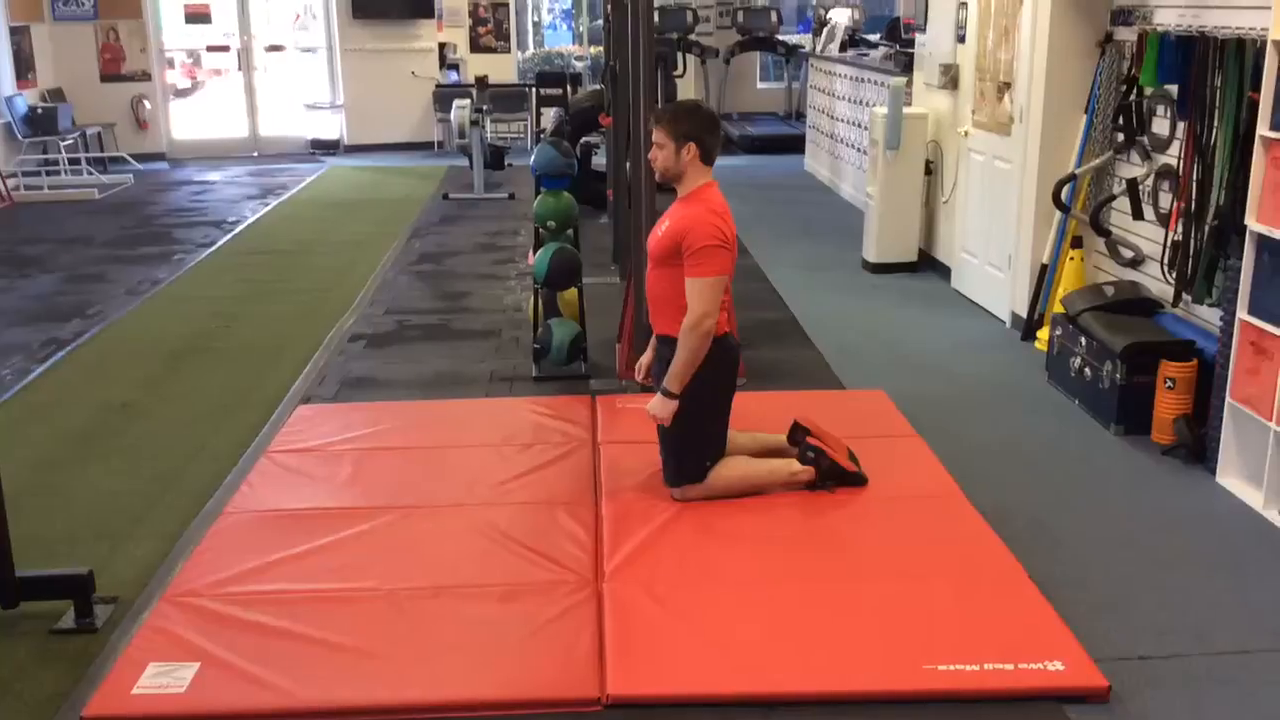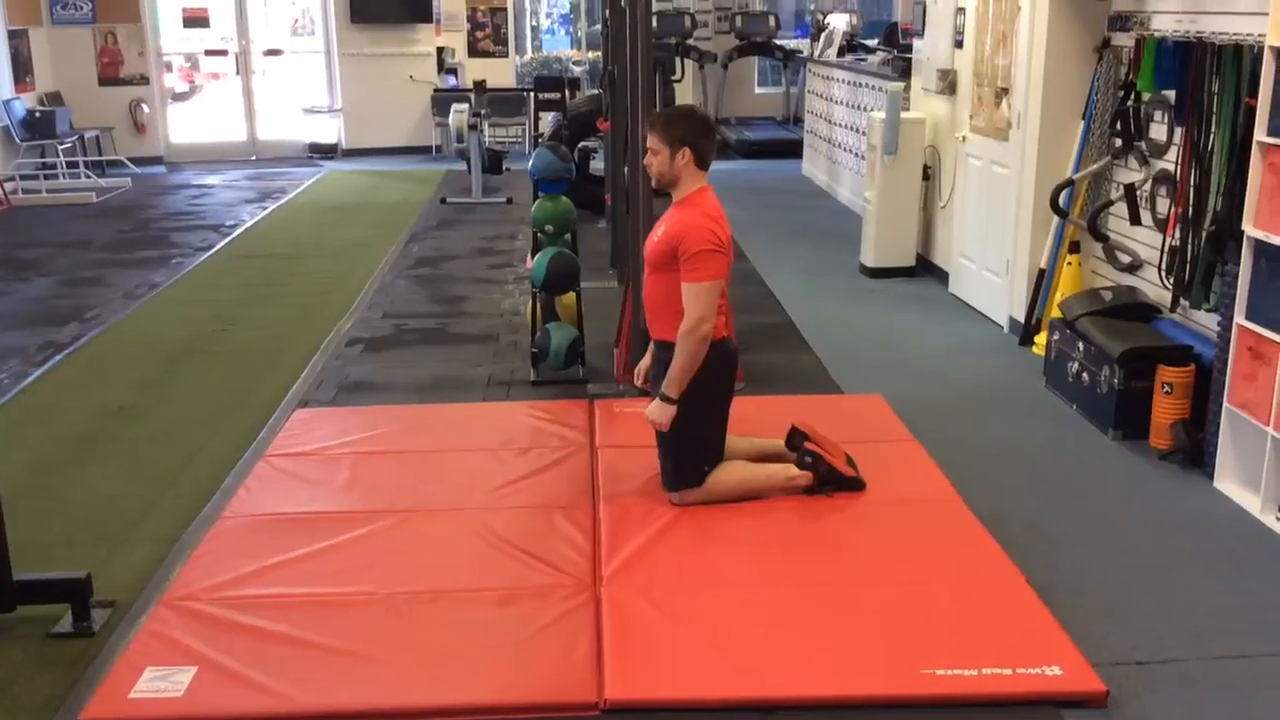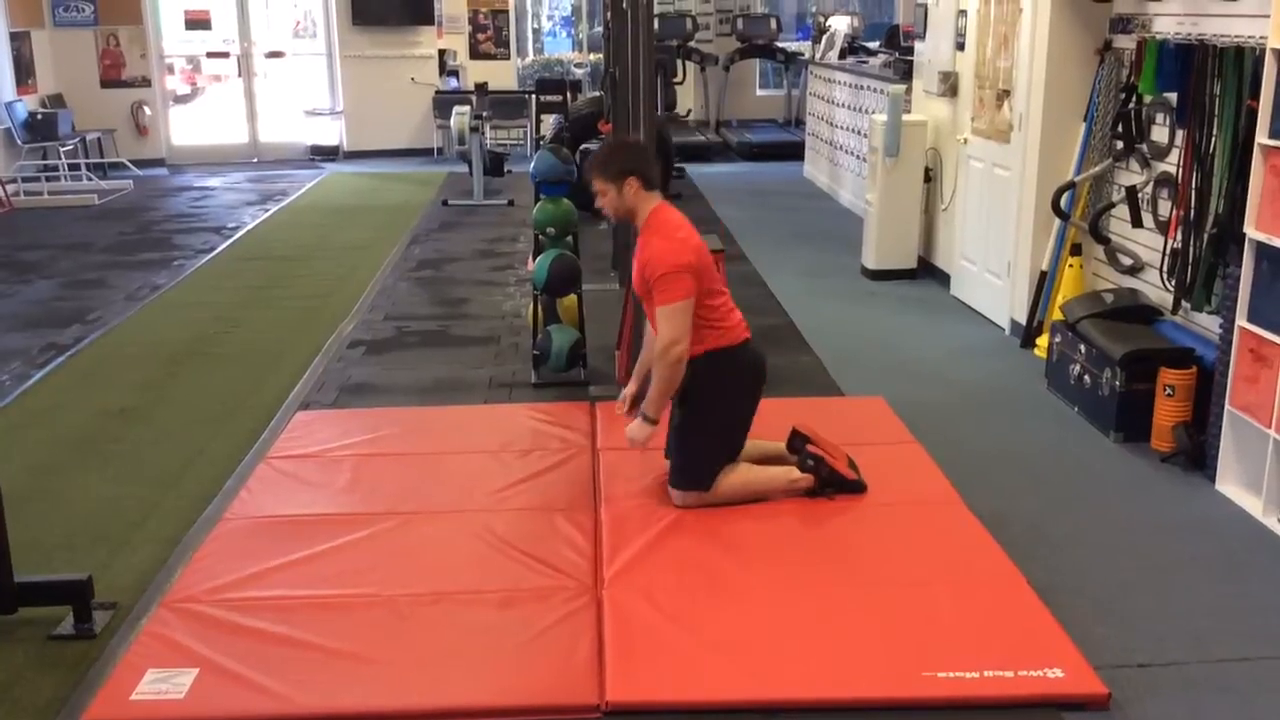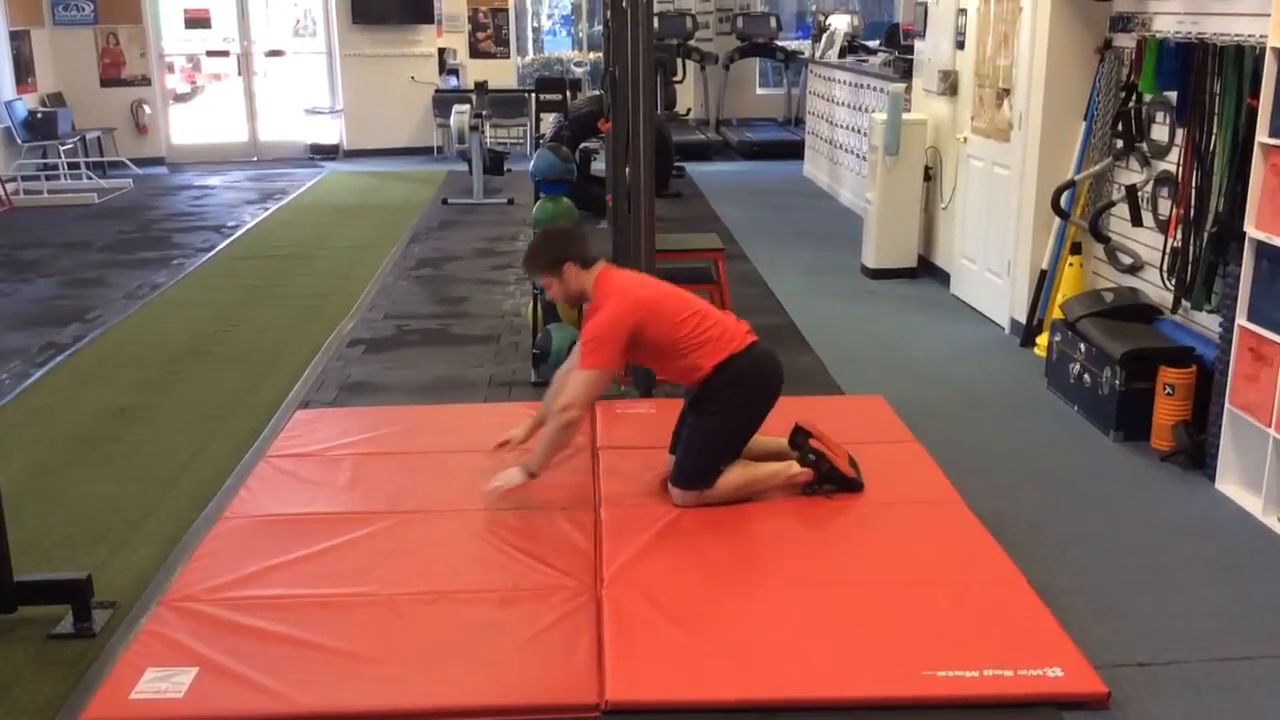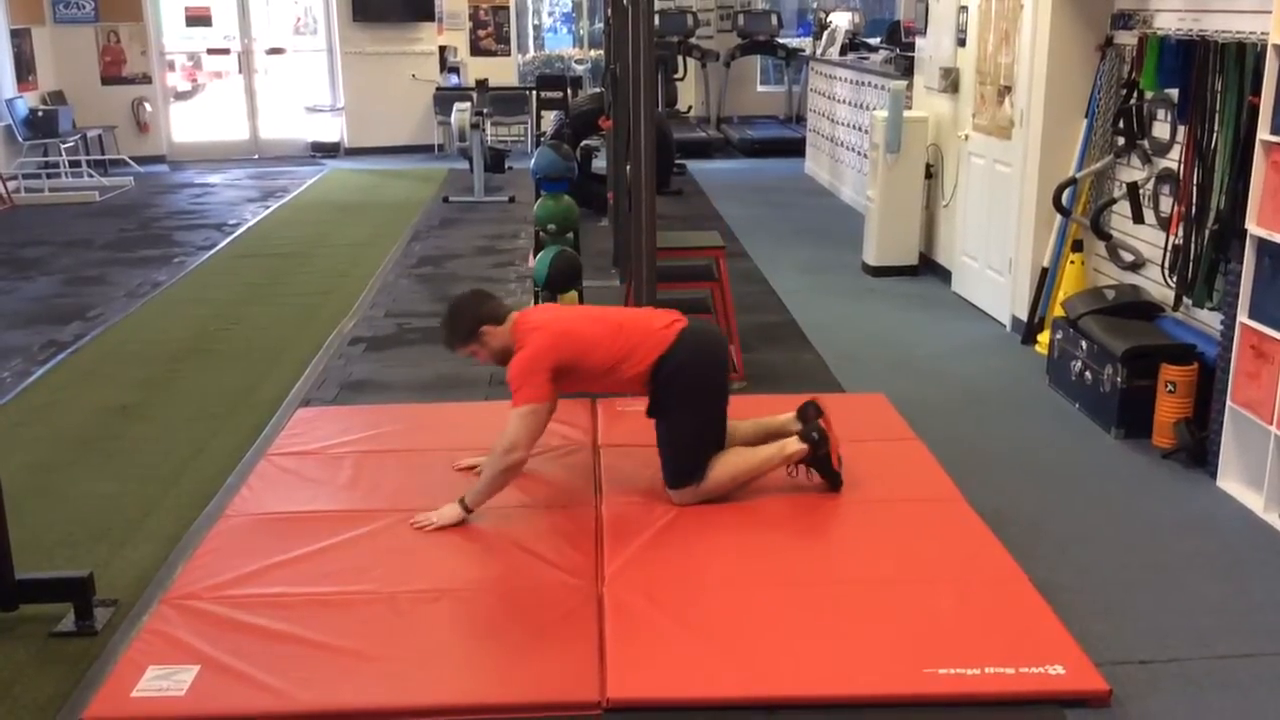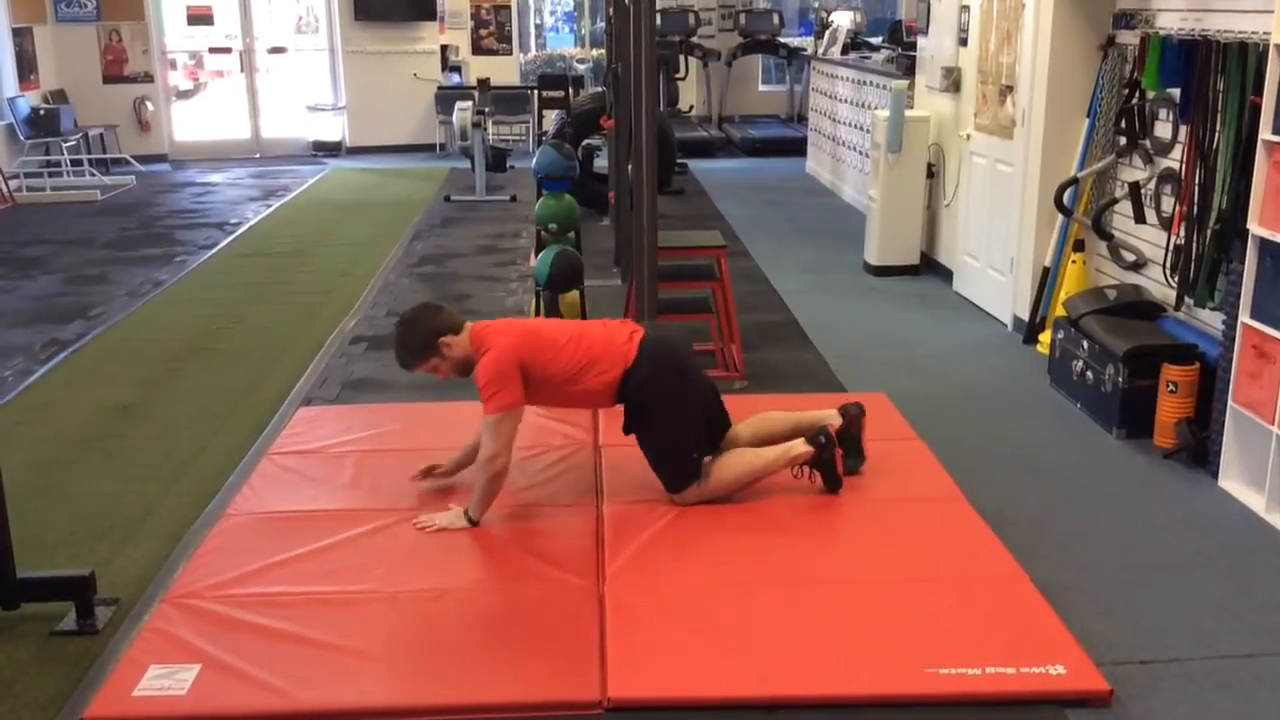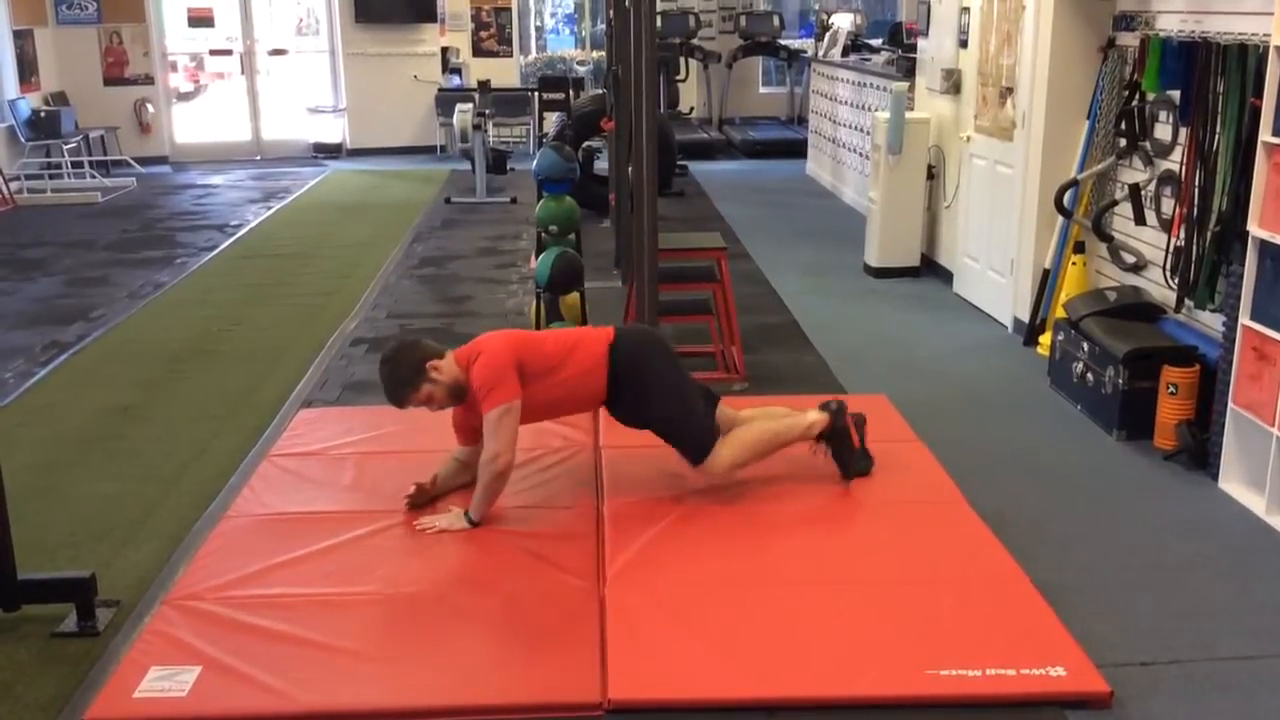
dt=0.4s
person 1, frame 1
left shoulder: (703, 220)
right shoulder: (689, 204)
left elbow: (702, 320)
left wrist: (669, 391)
right wrist: (655, 349)
left hip: (698, 359)
right hip: (680, 350)
left knee: (686, 484)
right knee: (702, 444)
left ankle: (808, 467)
right ankle: (796, 442)
person 1, frame 2
left shoulder: (698, 224)
right shoulder: (685, 208)
left elbow: (699, 324)
left wrist: (667, 397)
right wrist: (653, 354)
left hip: (696, 364)
right hip: (678, 355)
left knee: (683, 488)
right knee: (699, 450)
left ankle: (806, 473)
right ankle: (793, 447)
person 1, frame 3
left shoulder: (665, 246)
right shoulder: (658, 228)
left elbow: (673, 346)
right elbow: (658, 323)
left wrist: (648, 417)
right wrist: (637, 382)
left hip: (724, 368)
right hip: (716, 361)
left knee: (687, 491)
right knee: (682, 461)
left ankle: (809, 476)
right ankle: (793, 452)
person 1, frame 4
left shoulder: (611, 313)
right shoulder: (611, 290)
left elbow: (573, 410)
right elbow: (571, 370)
left wrist: (528, 470)
right wrist: (531, 426)
left hip: (743, 377)
right hip: (734, 366)
left knee: (687, 490)
right knee: (682, 460)
left ankle: (807, 470)
right ankle: (792, 449)
person 1, frame 5
left shoulder: (531, 355)
right shoulder: (534, 324)
left elbow: (515, 452)
right elbow: (538, 411)
left wrist: (463, 507)
right wrist: (497, 459)
left hip: (685, 365)
right hip: (687, 344)
left knee: (686, 488)
right knee: (709, 443)
left ankle: (798, 447)
right ankle: (799, 421)
person 1, frame 6
left shoulder: (493, 361)
right shoulder: (489, 345)
left elbow: (496, 459)
right elbow: (494, 431)
left wrist: (469, 515)
right wrist: (453, 466)
left hip: (650, 375)
right hip: (650, 357)
left knee: (689, 488)
right knee: (731, 438)
left ankle: (804, 448)
right ankle: (837, 420)
person 1, frame 7
left shoulder: (489, 363)
right shoulder: (466, 402)
left elbow: (500, 460)
right elbow: (468, 460)
left wrist: (471, 516)
right wrist: (434, 487)
left hip: (630, 359)
right hip: (619, 390)
left knee: (716, 459)
right knee: (730, 423)
left ankle: (823, 418)
right ankle: (832, 423)
